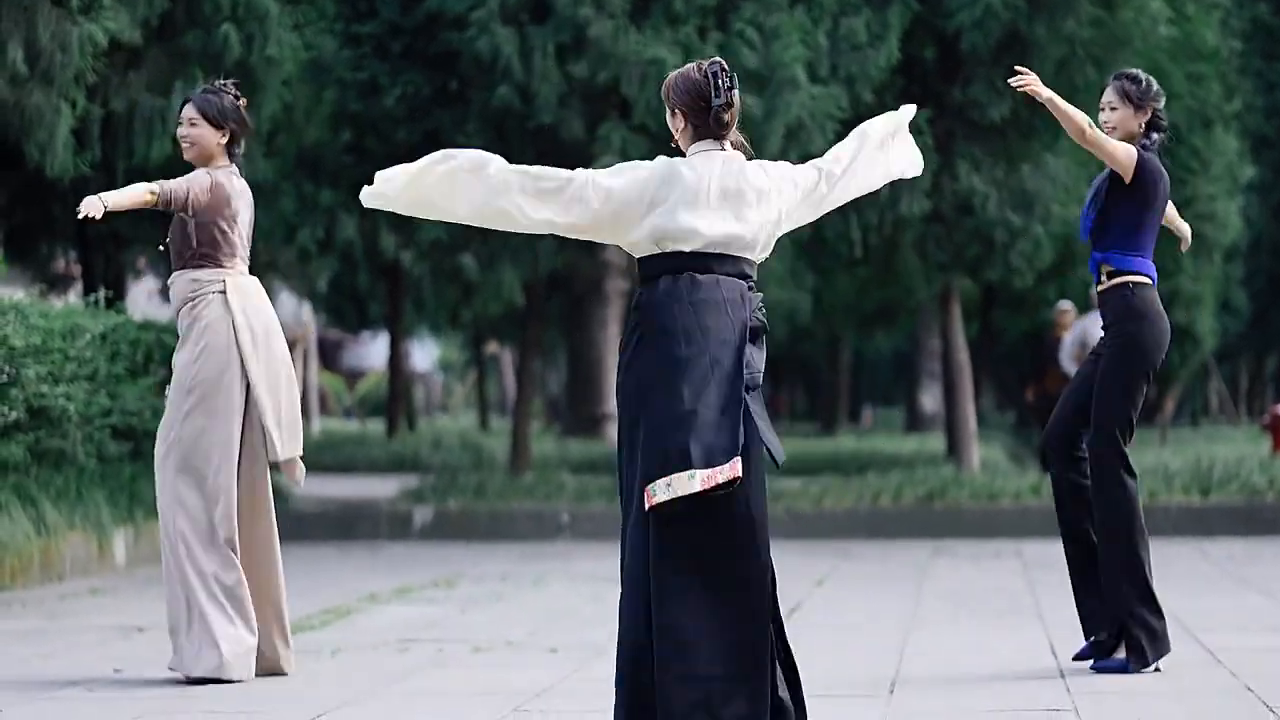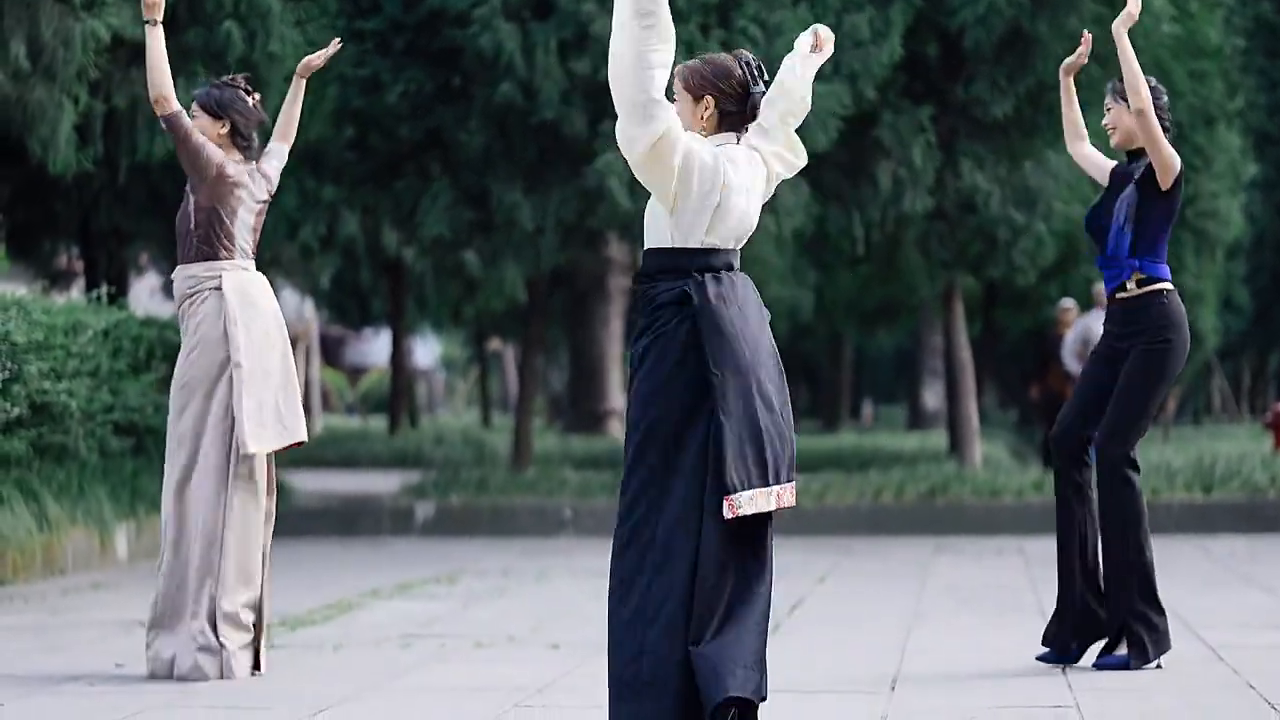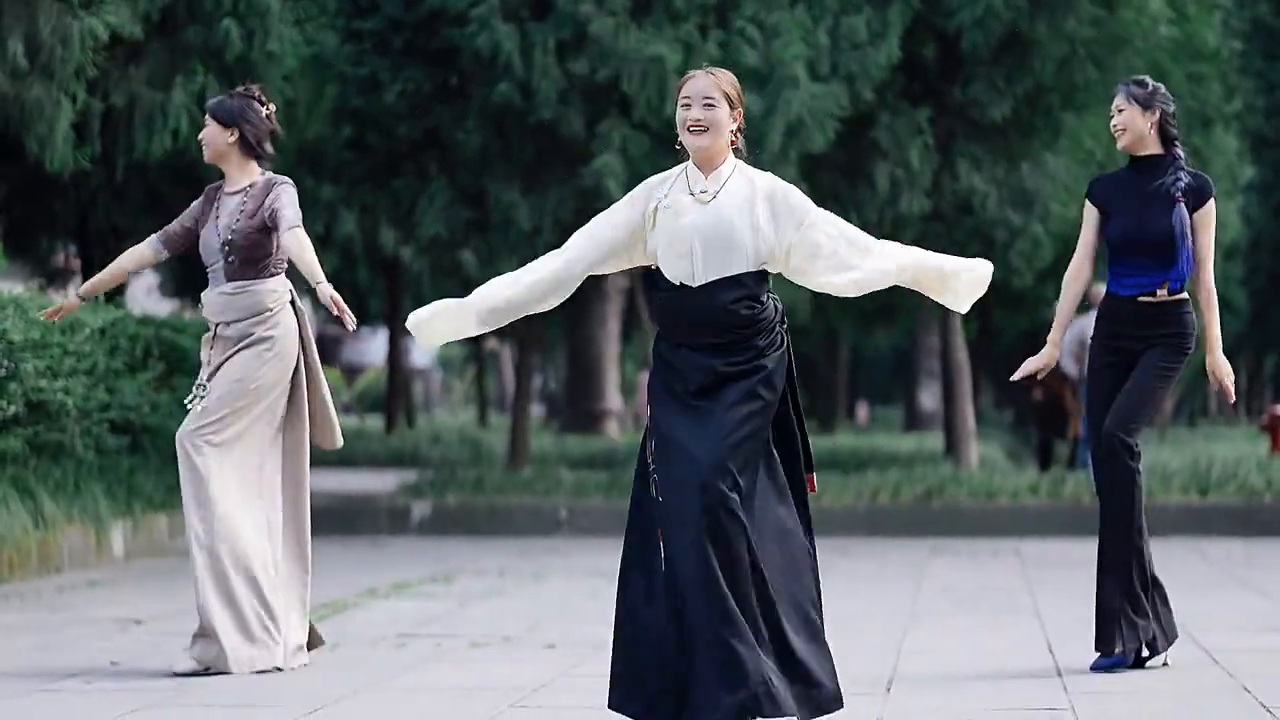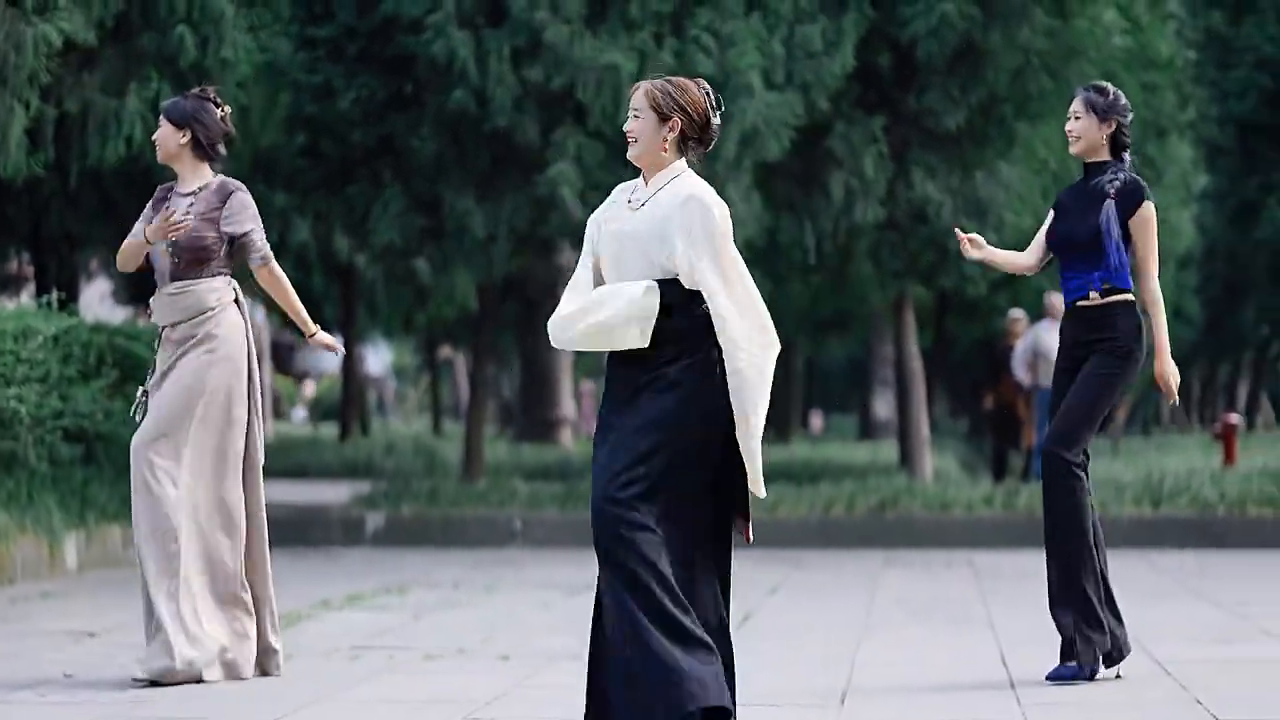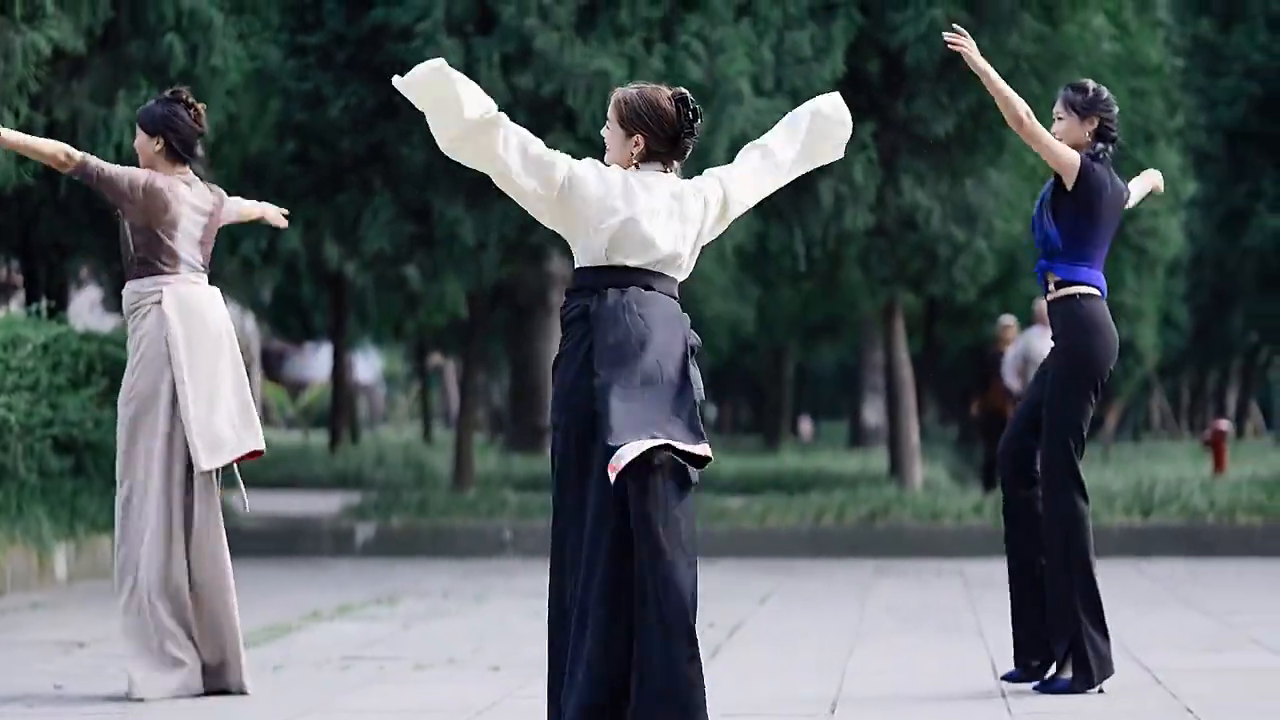
dt=0.5s
person 1, frame 1
left shoulder: (658, 181)
right shoulder: (766, 180)
left elbow: (549, 193)
right elbow: (831, 172)
left wrist: (423, 182)
right wrist: (892, 134)
left hip: (670, 337)
right hip: (735, 337)
left knee: (670, 518)
right knee: (722, 519)
person 1, frame 2
left shoulder: (691, 158)
right shoulder: (748, 158)
left elbow: (639, 104)
right elbow: (781, 120)
left hip: (687, 333)
right hip: (723, 332)
left knee: (672, 505)
right knee: (718, 508)
person 1, frame 3
left shoulder: (764, 193)
right shoulder: (654, 195)
left elbow: (843, 249)
right elbow: (574, 258)
left wrist: (929, 267)
right wrist: (475, 307)
left hip: (745, 366)
right hip: (680, 368)
left knee: (715, 498)
right knee: (683, 513)
person 1, frame 4
left shoulder: (696, 203)
right shoulder: (618, 203)
left elbow: (733, 305)
right elbow: (582, 302)
right wrist: (624, 311)
left hip: (679, 377)
right hip: (628, 378)
left knee: (629, 510)
right knee: (679, 529)
person 1, frame 5
left shoulder: (609, 187)
right shoulder: (699, 194)
left elbow: (530, 156)
right elbow: (764, 157)
left wrist: (453, 96)
right wrist: (817, 119)
left hip: (609, 343)
right hip: (663, 339)
left knee: (600, 522)
right knee: (650, 518)
person 2, frame 1
left shoulder: (1137, 161)
right shoulder: (1141, 173)
left elbow: (1085, 133)
left wrist: (1046, 95)
right wrist: (1177, 222)
left hip: (1133, 322)
right hip: (1125, 326)
left knee: (1106, 457)
right knee: (1061, 443)
left ankle: (1137, 634)
right ankle: (1109, 617)
person 2, frame 2
left shoulder: (1164, 170)
right shoulder: (1123, 177)
left elbow: (1142, 103)
right elbow: (1077, 146)
right wrist: (1068, 77)
left hip: (1155, 327)
right hip: (1118, 329)
left knee: (1112, 453)
right knee: (1068, 443)
left ankle: (1142, 629)
right ankle: (1085, 617)
person 2, frame 3
left shoulder: (1194, 186)
right shoulder: (1105, 188)
left elbow: (1204, 270)
right elbow: (1080, 266)
left wrist: (1213, 348)
right wrist: (1053, 342)
left hip: (1167, 333)
right hip: (1113, 330)
left knee: (1117, 441)
right knee: (1106, 460)
left ankle: (1128, 626)
right ankle: (1148, 620)
person 2, frame 4
left shoulder: (1131, 191)
right shoulder: (1069, 196)
left elbow: (1148, 275)
right elbow: (1031, 260)
left wrist: (1164, 351)
right wrist: (984, 254)
left hip: (1114, 336)
right hip: (1076, 338)
left knee: (1061, 453)
right knee: (1064, 463)
left ankle: (1088, 638)
right ankle: (1101, 631)
person 2, frame 5
left shoulder: (1081, 168)
right shoulder: (1109, 184)
left elbow: (1023, 122)
right elbow: (1141, 186)
left wrist: (978, 64)
right wrist: (1152, 178)
left hip: (1080, 331)
right hip: (1077, 333)
left knee: (1060, 475)
right knee: (1016, 457)
left ankle: (1082, 655)
right ankle: (1041, 645)
person 3, frame 1
left shoulder: (206, 181)
right shoulder: (236, 189)
left elbow: (154, 189)
left wrist: (104, 198)
left hip: (217, 326)
right hip: (229, 326)
left knee: (195, 468)
right knee: (228, 477)
left ankle: (220, 643)
right ankle: (252, 638)
person 3, frame 2
left shoulder: (214, 168)
right shoulder: (258, 175)
left elbow: (163, 103)
right elbow: (282, 137)
right wrist: (301, 78)
left hip: (218, 320)
right hip: (244, 315)
left knee: (209, 469)
right knee: (233, 470)
left ankle: (208, 642)
right ankle: (236, 631)
person 3, frame 3
left shoulder: (278, 191)
right shoulder: (213, 199)
left elbow: (297, 237)
right elbow: (155, 248)
left wrist: (323, 285)
right wrist: (83, 293)
left hip: (267, 336)
right hip: (228, 341)
left knee: (204, 447)
right knee: (253, 481)
left ankle: (241, 637)
right ankle: (272, 631)
person 3, frame 4
left shoulder: (231, 196)
right shoulder: (165, 197)
left elbow: (264, 266)
right elbow: (130, 257)
left wrist: (309, 329)
right wrist: (151, 235)
left hip: (214, 341)
right hip: (179, 344)
left knee: (160, 459)
right knee: (210, 484)
left ankle: (191, 646)
right ankle: (235, 638)
person 3, frame 5
left shoulder: (146, 185)
right shoulder: (205, 193)
left elbow: (73, 159)
right elbow: (233, 207)
right wrist: (262, 209)
left hip: (166, 334)
right hip: (200, 330)
left knee: (157, 486)
right knee: (187, 492)
left ankle: (174, 661)
right ankle: (211, 656)
